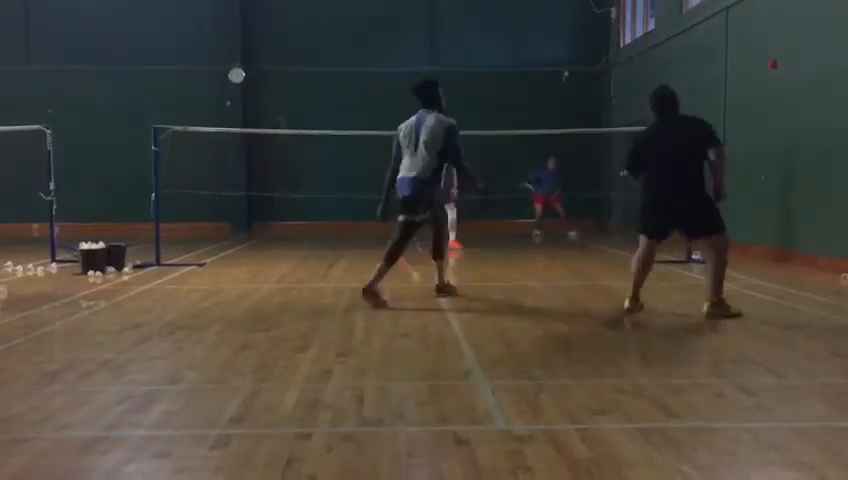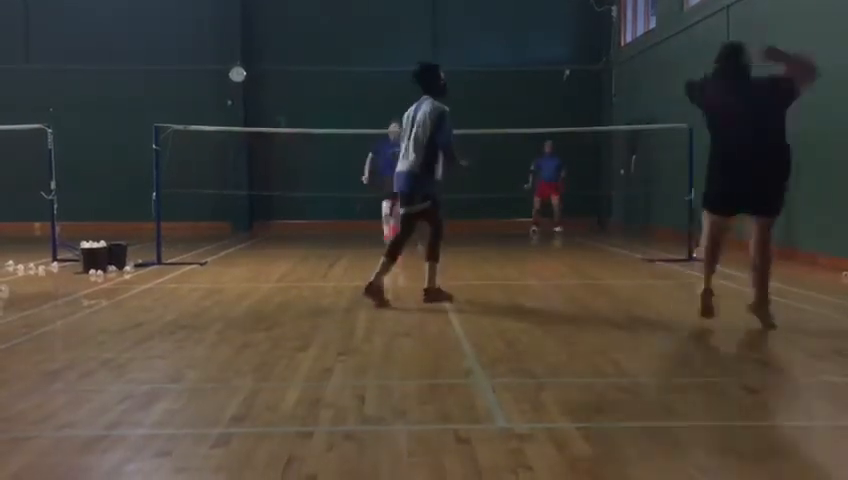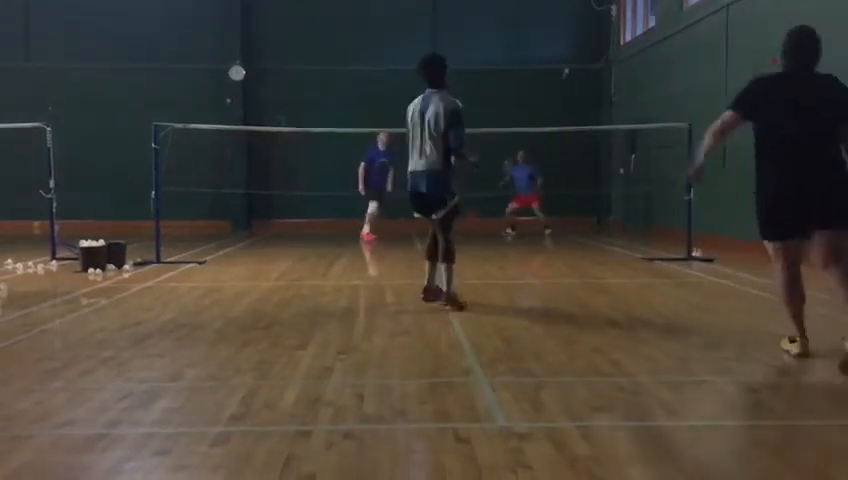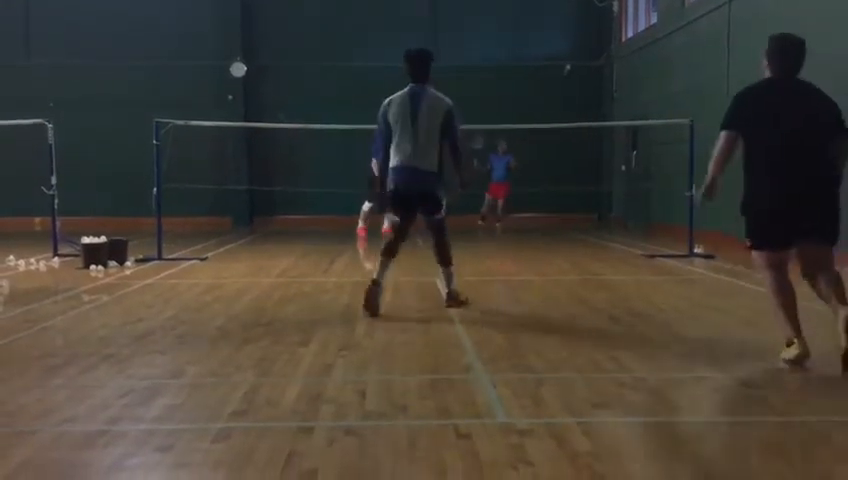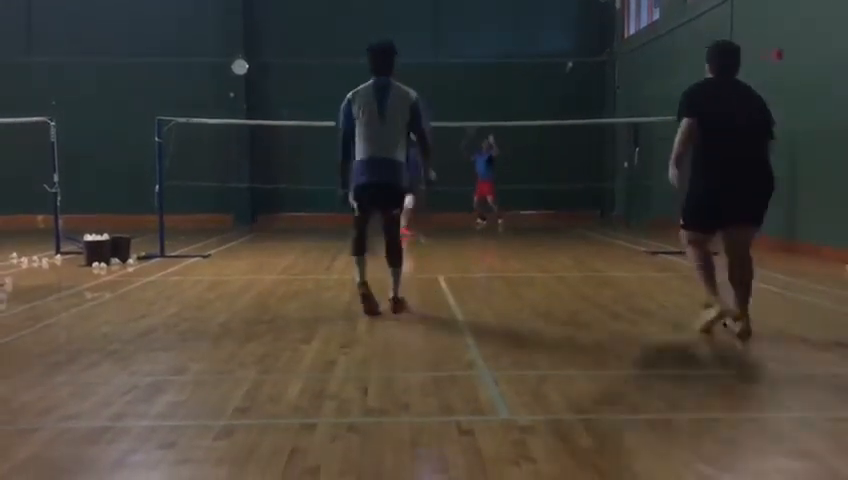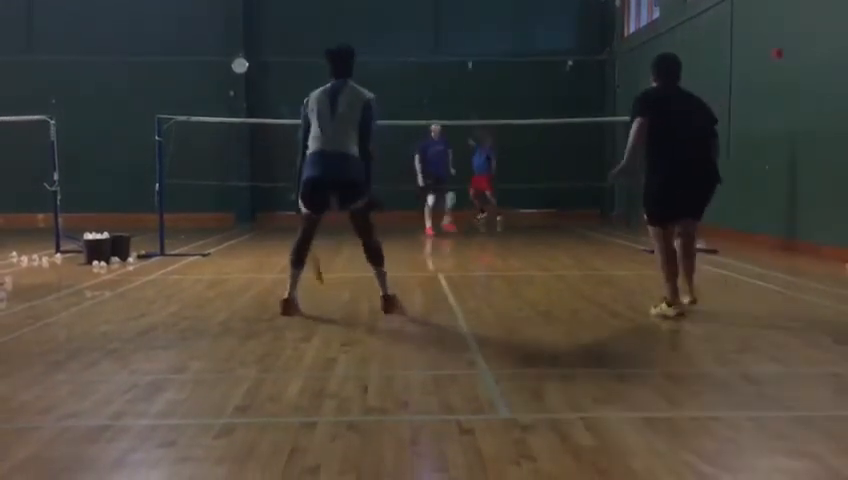
dt=0.5s
person 1, frame 1
left shoulder: (646, 137)
right shoulder: (698, 126)
left elbow: (632, 170)
right elbow: (716, 157)
left wrist: (648, 187)
right wrist: (719, 186)
left hip: (655, 200)
right hip: (691, 199)
left knee: (646, 248)
right knee: (718, 247)
left ankle: (633, 299)
right ankle: (714, 302)
person 1, frame 2
left shoulder: (711, 89)
right shoulder: (769, 89)
left elbow: (693, 90)
right elbow: (809, 73)
right wrist: (782, 57)
left hip: (726, 175)
right hip: (768, 175)
left knee: (713, 231)
right knee: (761, 238)
left ankle: (706, 289)
right ankle: (761, 305)
person 1, frame 3
left shoulder: (762, 89)
left elbow: (724, 124)
left wrist: (700, 159)
left hip: (779, 190)
left knee: (786, 263)
left ankle: (799, 337)
person 1, frame 4
left shoulder: (749, 98)
right shoulder: (821, 99)
left elbow: (726, 143)
left wrist: (710, 180)
left hip: (768, 196)
right hip: (817, 194)
left knee: (771, 266)
right knee: (819, 265)
left ankle: (798, 341)
person 1, frame 5
left shoulder: (697, 93)
right shoulder: (753, 99)
left elbow: (687, 129)
right elbow: (766, 141)
left wrist: (674, 163)
left hip: (711, 183)
right hip: (754, 181)
left knee: (694, 242)
right knee: (739, 249)
left ankle: (715, 303)
right ankle: (740, 316)
person 1, frame 6
left shoulder: (649, 98)
right shoulder: (696, 103)
left elbow: (639, 128)
right elbow: (712, 141)
left wrist: (626, 161)
right wrist: (707, 172)
left hip: (666, 178)
right hip: (701, 177)
left knee: (662, 238)
right knee: (685, 234)
left ankle: (673, 302)
right ankle: (688, 289)
person 2, frame 1
left shoulder: (404, 126)
right shoulder: (446, 125)
left elbow: (394, 167)
right elbow: (457, 162)
left wrist: (385, 201)
right wrist: (476, 184)
left hip: (405, 184)
right hip: (424, 186)
left knee: (440, 226)
right knee: (403, 238)
left ankle: (441, 283)
right ankle: (372, 286)
person 2, frame 2
left shoulder: (411, 111)
right shoulder: (438, 110)
right elbow: (445, 150)
right wrist: (460, 163)
left hip: (406, 176)
right hip: (418, 178)
left knee: (436, 227)
right knee: (404, 232)
left ankle: (431, 287)
right ankle: (376, 283)
person 2, frame 3
left shoulder: (414, 105)
right shoulder: (450, 106)
right elbow: (456, 148)
right wrist: (468, 160)
left hip: (416, 174)
right hip: (437, 175)
left knee: (437, 229)
right knee: (444, 231)
left ankle: (430, 285)
right ankle: (448, 291)
person 2, frame 4
left shoulder: (390, 104)
right shoulder: (442, 104)
left elbow: (384, 146)
right elbow: (453, 145)
left wrist: (383, 180)
right wrist: (461, 175)
left hip: (398, 176)
right hip: (427, 177)
left knee: (398, 235)
right knee: (439, 234)
left ankle: (376, 281)
right ankle: (450, 292)
person 2, frame 5
left shoulder: (354, 97)
right shoulder: (409, 97)
left elbow: (346, 144)
right elbow: (422, 139)
left wrist: (343, 181)
right wrist: (427, 170)
left hip: (364, 171)
right hip: (394, 172)
left knee: (360, 229)
right knee: (392, 234)
left ankle: (363, 284)
right ankle: (396, 296)
person 2, frame 6
left shoulder: (312, 98)
right shoulder: (364, 98)
left elbow: (304, 145)
right elbow: (365, 146)
left wrist: (298, 185)
right wrist: (368, 187)
left hip: (315, 167)
right hip: (348, 168)
left knee: (306, 234)
right knee: (366, 233)
left ankle: (290, 297)
right ankle: (385, 294)
